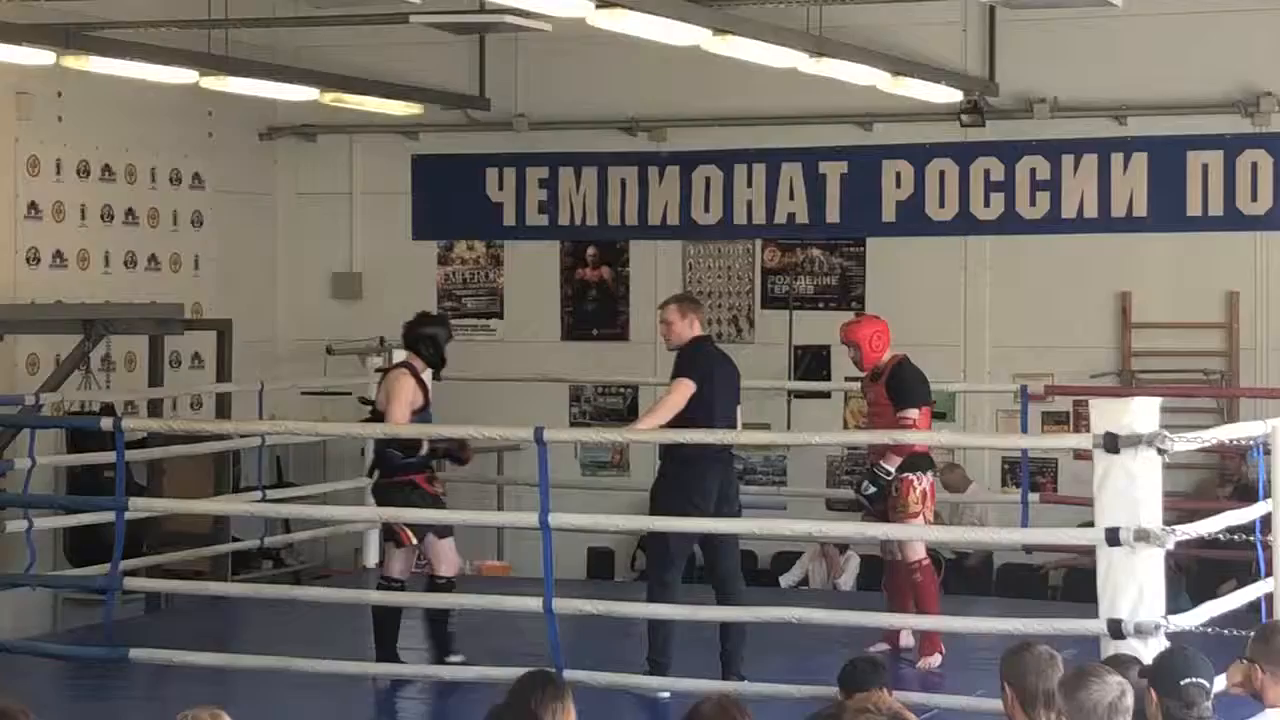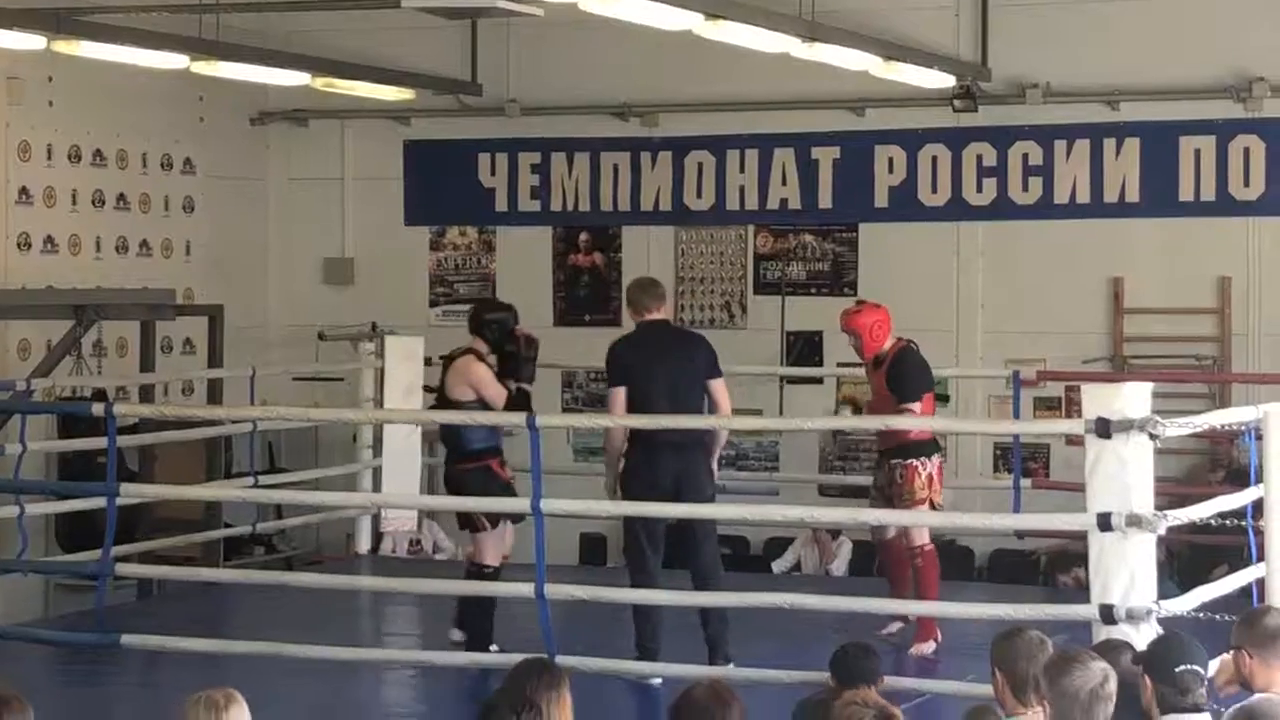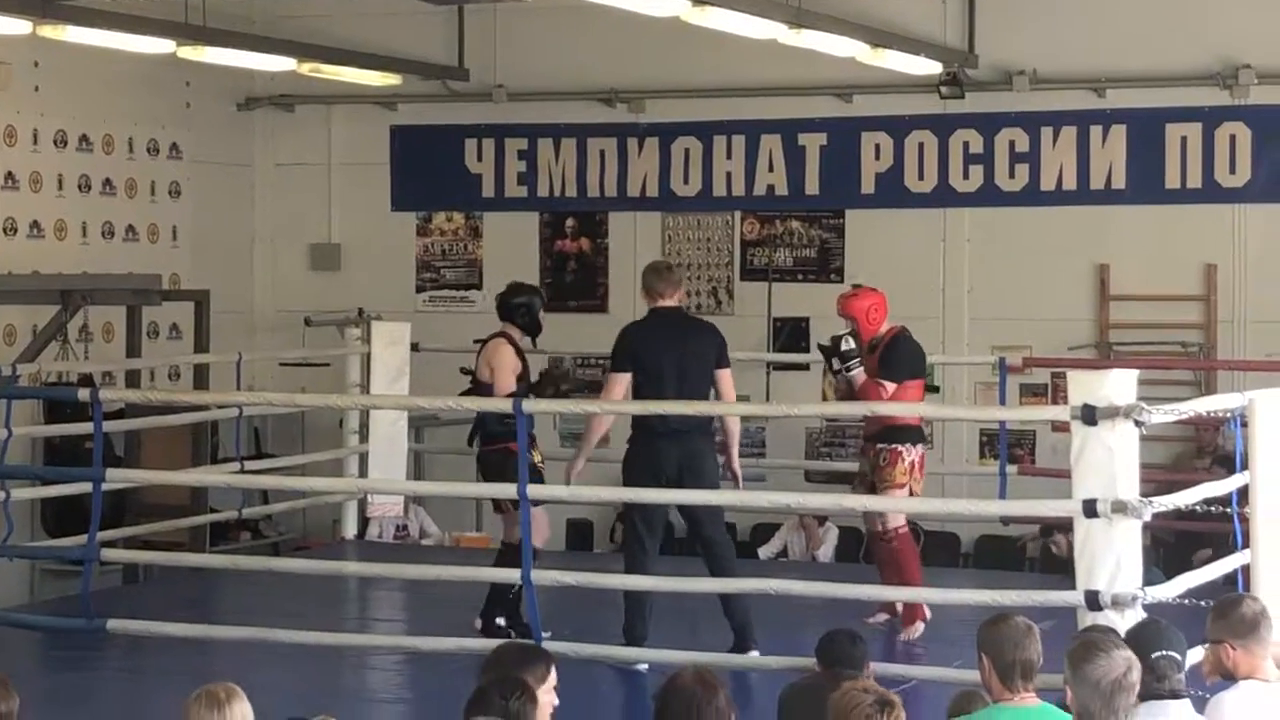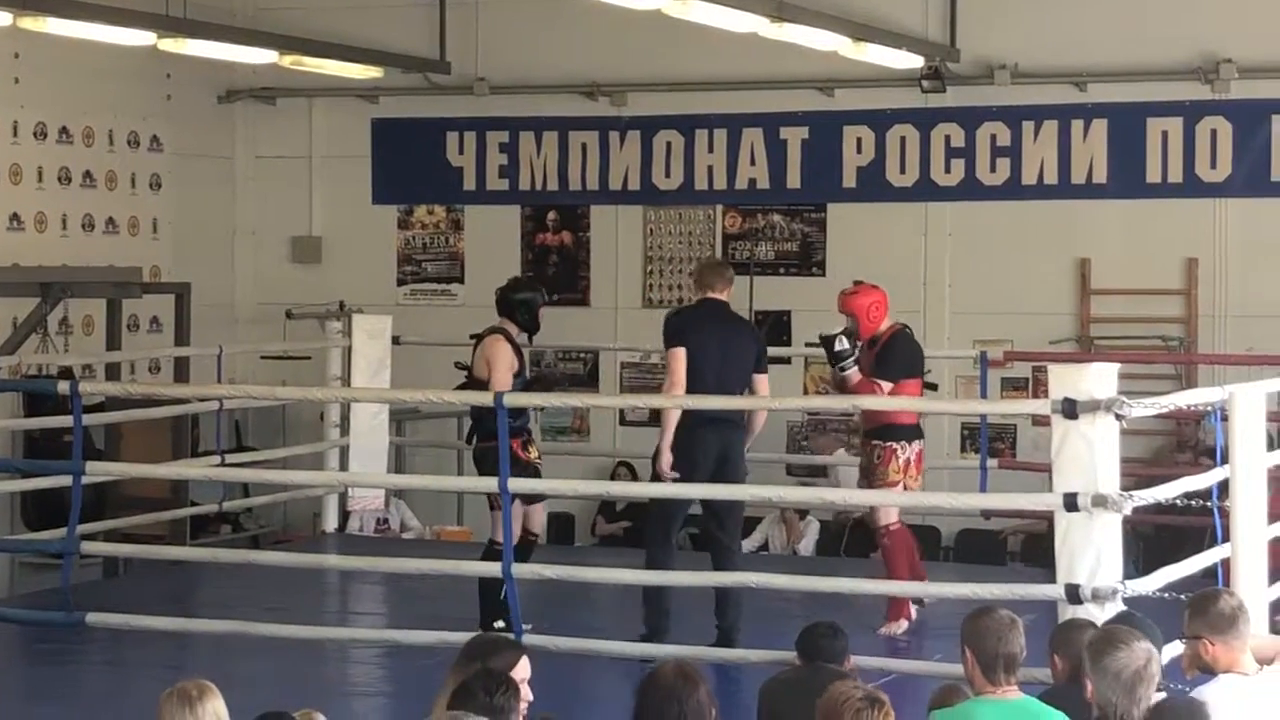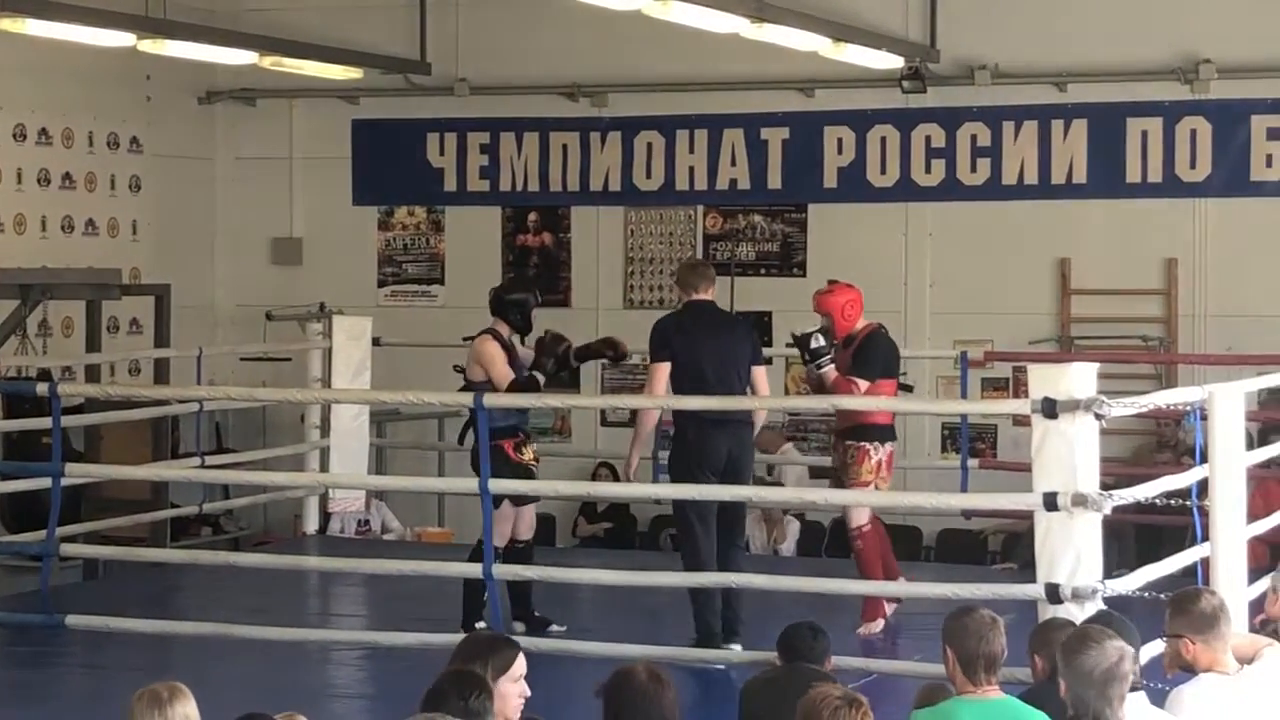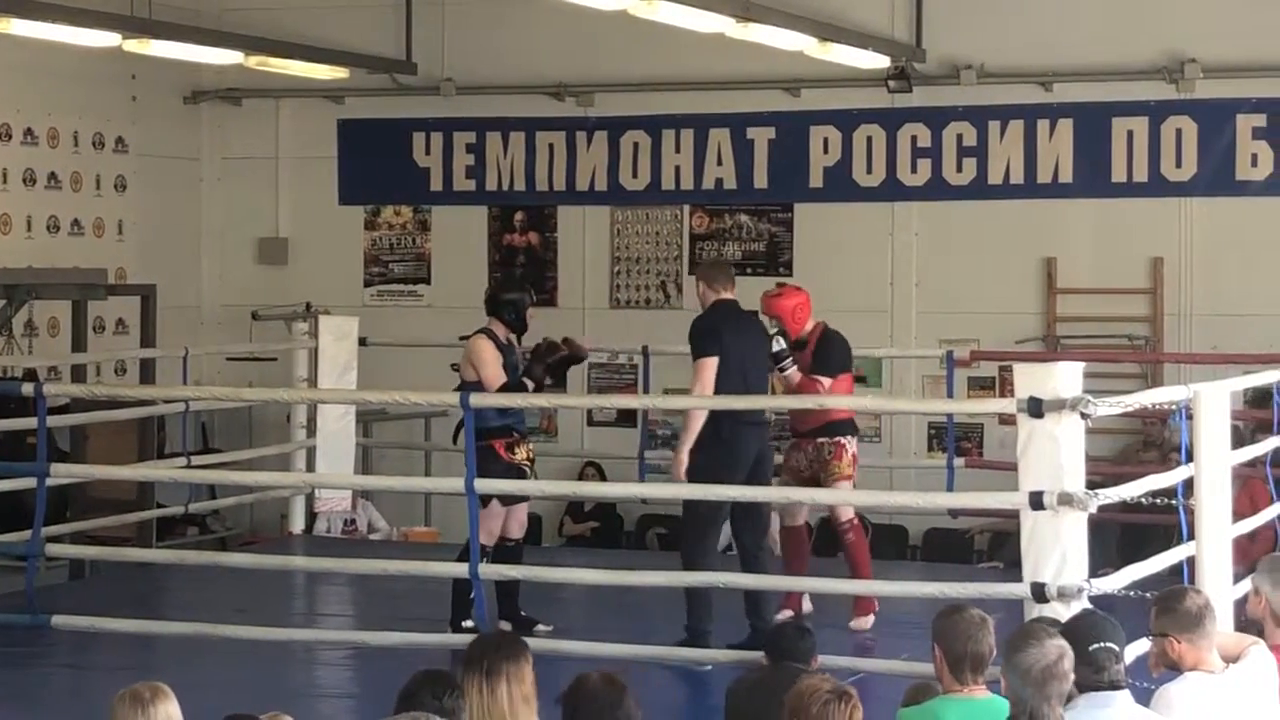
dt=0.5s
person 1, frame 1
left shoulder: (693, 356)
right shoulder: (726, 363)
left elbow: (675, 399)
left wrist: (633, 429)
left hip: (685, 474)
right hip: (722, 475)
left knee: (663, 576)
right knee: (727, 575)
left ankle: (659, 671)
right ankle: (734, 672)
person 1, frame 2
left shoulder: (623, 350)
right shoulder: (697, 344)
left elbow: (617, 421)
right elbow: (723, 409)
left wrist: (613, 470)
right wrist: (712, 456)
left hip: (647, 462)
right hip: (693, 461)
left knee: (645, 563)
right knee: (705, 559)
left ankle: (649, 658)
right ankle: (720, 654)
person 1, frame 3
left shoulder: (633, 335)
right shoulder: (708, 333)
left elbow: (610, 402)
right elbow: (727, 399)
left wrist: (582, 455)
right wrist: (732, 454)
left hip: (650, 449)
right hip: (697, 449)
left knee: (640, 551)
right knee: (716, 544)
left ankle: (636, 643)
right ankle: (745, 638)
person 1, frame 4
left shoulder: (681, 319)
right shoulder: (749, 332)
left elbow: (676, 384)
right elbow: (761, 404)
left wrist: (664, 444)
left hip: (691, 436)
right hip: (730, 440)
left knee: (661, 535)
right knee: (726, 542)
left ankle: (656, 632)
right ankle: (728, 637)
person 1, frame 5
left shoulder: (669, 327)
right shoulder: (742, 327)
left elbow: (655, 396)
right elbow: (763, 395)
left wrist: (635, 450)
left hip: (696, 440)
right hip: (738, 439)
left knee: (698, 541)
right knee: (732, 537)
left ankle: (710, 640)
right ankle: (731, 631)
person 1, frame 6
left shoulder: (707, 323)
right shoulder: (756, 327)
left elbow: (704, 390)
left wrist: (683, 448)
left hip: (723, 438)
right hip: (758, 436)
left knee: (698, 540)
right knee: (753, 540)
left ankle: (699, 638)
right ankle: (761, 634)
person 2, frame 1
left shoulder: (410, 378)
right shoulder: (404, 380)
right elbow: (397, 440)
left wrist: (439, 446)
right wrist: (441, 448)
left hip: (405, 485)
right hip: (407, 487)
left knee: (396, 574)
right knee: (446, 568)
left ankle: (385, 657)
right ankle: (444, 655)
person 2, frame 2
left shoulder: (465, 361)
right shoulder: (473, 366)
left elbow: (494, 405)
right elbow: (515, 412)
left wrist: (510, 370)
right wrist: (524, 373)
left hip: (470, 467)
right hip: (478, 470)
left knee: (497, 549)
right knee: (489, 559)
left ankle: (467, 624)
right ankle: (480, 645)
person 2, frame 3
left shoulder: (505, 347)
right shoulder: (502, 349)
right elbow: (506, 407)
left wrist: (539, 389)
left hip: (510, 452)
right hip: (506, 453)
left knee: (516, 539)
right knee: (536, 536)
left ankle: (510, 619)
right ankle: (492, 615)
person 2, frame 4
left shoulder: (499, 341)
right shoulder: (499, 345)
right elbow: (503, 405)
left wrist: (532, 389)
right wrist: (535, 393)
left hip: (511, 448)
right hip: (503, 450)
left knee: (533, 527)
right knee: (506, 539)
left ankle: (498, 610)
right ankle: (491, 621)
person 2, frame 5
left shoulder: (504, 345)
right shoulder: (486, 345)
left elbow: (551, 364)
right elbow: (517, 392)
left wrist: (593, 350)
right wrist: (542, 360)
left hip: (516, 448)
right hip: (499, 451)
left knee: (523, 534)
right knee: (497, 538)
left ankle: (524, 615)
right ankle: (472, 620)
person 2, frame 6
left shoulder: (507, 343)
right shoulder: (481, 345)
left elbow: (532, 387)
right elbow: (505, 397)
left wrist: (561, 362)
right wrist: (536, 366)
left hip: (514, 448)
right hip: (492, 450)
left knee: (514, 533)
right knee: (487, 536)
left ankle: (510, 615)
right ankle: (460, 619)
person 3, frame 1
left shoulder: (905, 375)
right shoulder: (871, 378)
left elbow: (908, 433)
left wrist: (880, 473)
right wrist: (873, 474)
left hip: (909, 474)
right hip: (887, 474)
left knee: (912, 554)
right knee: (892, 554)
left ankle: (933, 642)
right ankle: (900, 631)
person 3, frame 2
left shoulder: (906, 362)
right shoulder: (878, 361)
left elbow: (908, 423)
left hip: (915, 458)
right hip: (891, 458)
left knee: (916, 540)
right knee: (884, 533)
left ankle: (928, 628)
person 3, frame 3
left shoulder: (901, 347)
right shoulder: (872, 346)
left elbow: (875, 396)
right elbow: (851, 398)
left wrist: (851, 361)
right wrist: (837, 365)
left hip: (901, 443)
right hip: (877, 443)
left knee: (893, 524)
right knee: (875, 525)
left ankle: (916, 608)
right ankle: (893, 599)
person 3, frame 4
left shoulder: (899, 344)
right shoulder: (872, 343)
left elbow: (872, 395)
right elbow: (849, 389)
left wrist: (845, 362)
right wrist: (837, 358)
left hip: (897, 440)
right hip: (878, 439)
left knee: (885, 520)
right knee: (885, 519)
left ankle: (901, 608)
right ankle: (917, 582)
person 3, frame 5
left shoulder: (876, 344)
right shoulder: (847, 342)
left elbow: (849, 393)
right elbow: (824, 388)
left wrist: (823, 358)
right wrist: (809, 357)
left hip: (870, 441)
right hip: (848, 439)
left knee: (856, 522)
right knee: (863, 519)
left ankle: (876, 607)
right ankle: (892, 582)
person 3, frame 6
left shoulder: (830, 342)
right shoulder: (792, 343)
left elbow: (815, 393)
right elbow: (776, 384)
left wrist: (783, 362)
left hip: (835, 437)
right hip: (802, 439)
left knee: (842, 515)
right knee: (791, 518)
left ankle: (866, 602)
right ankle: (796, 597)
